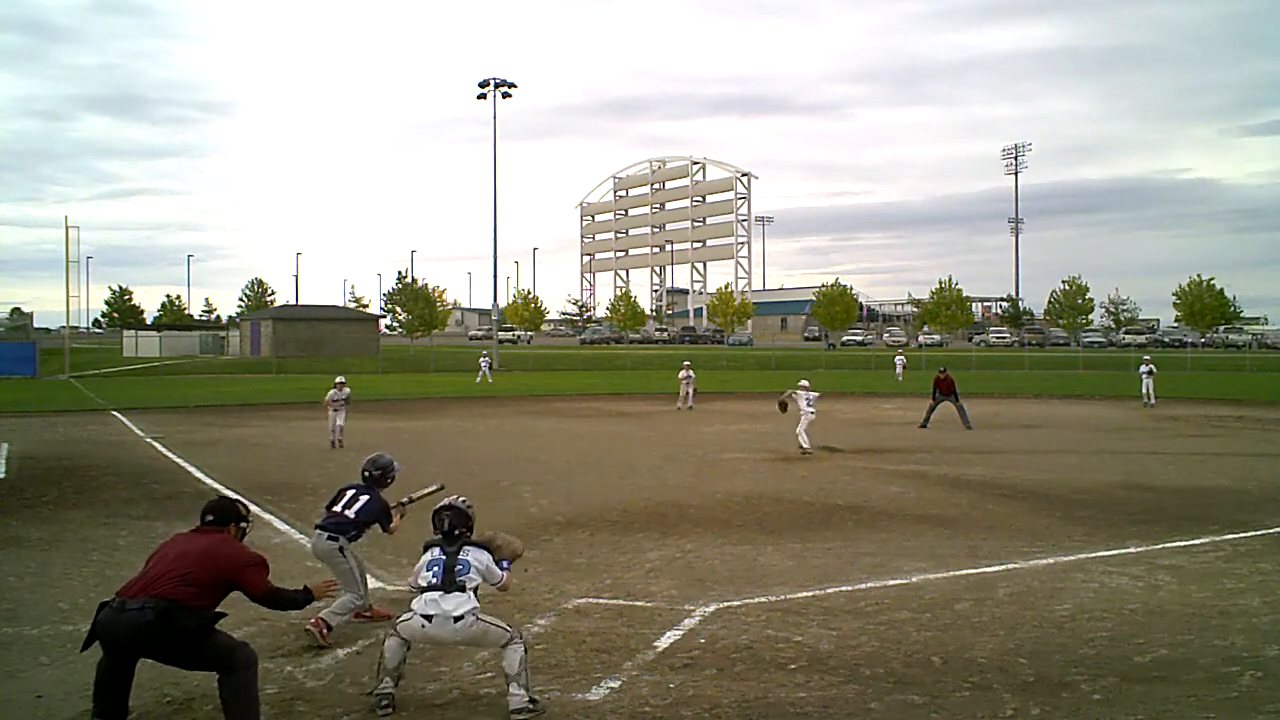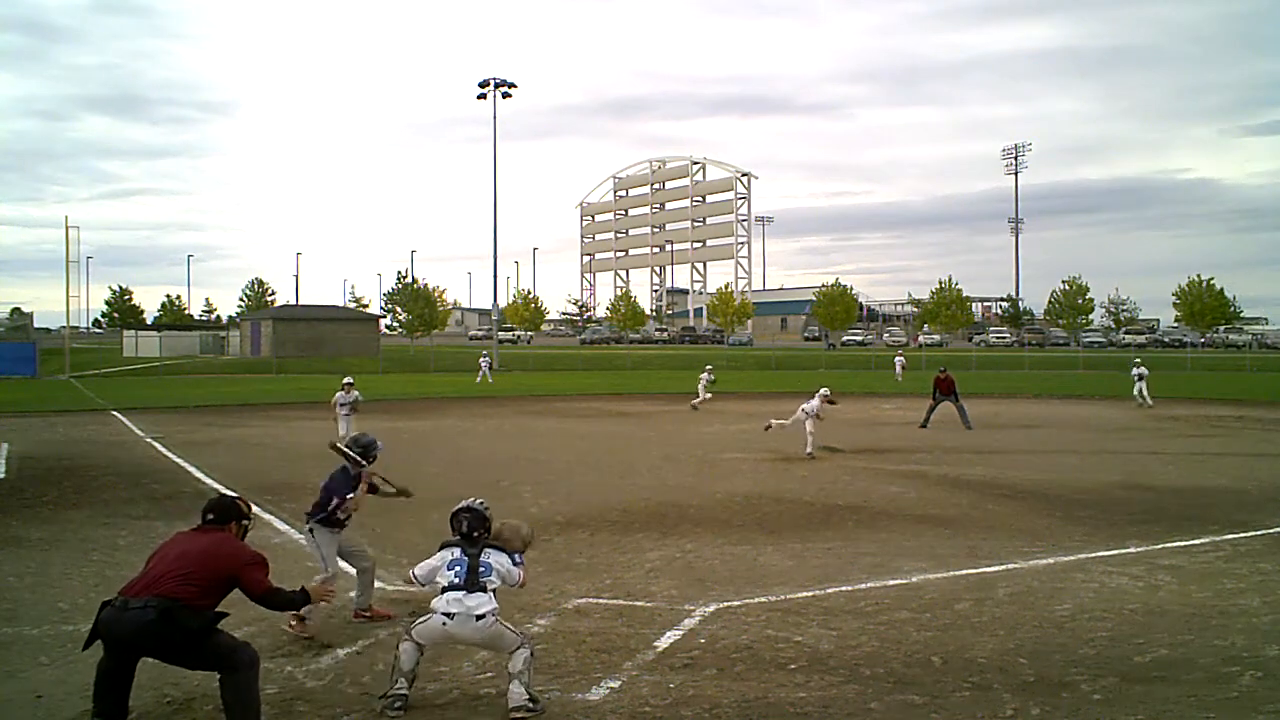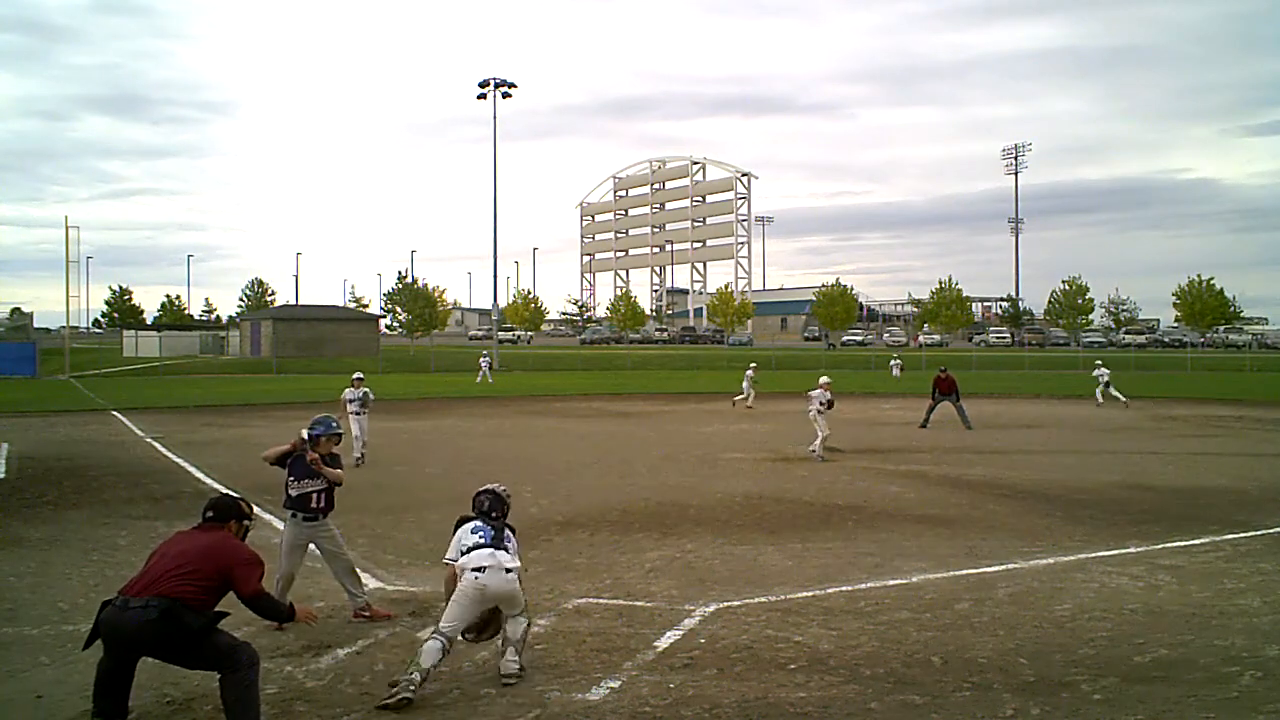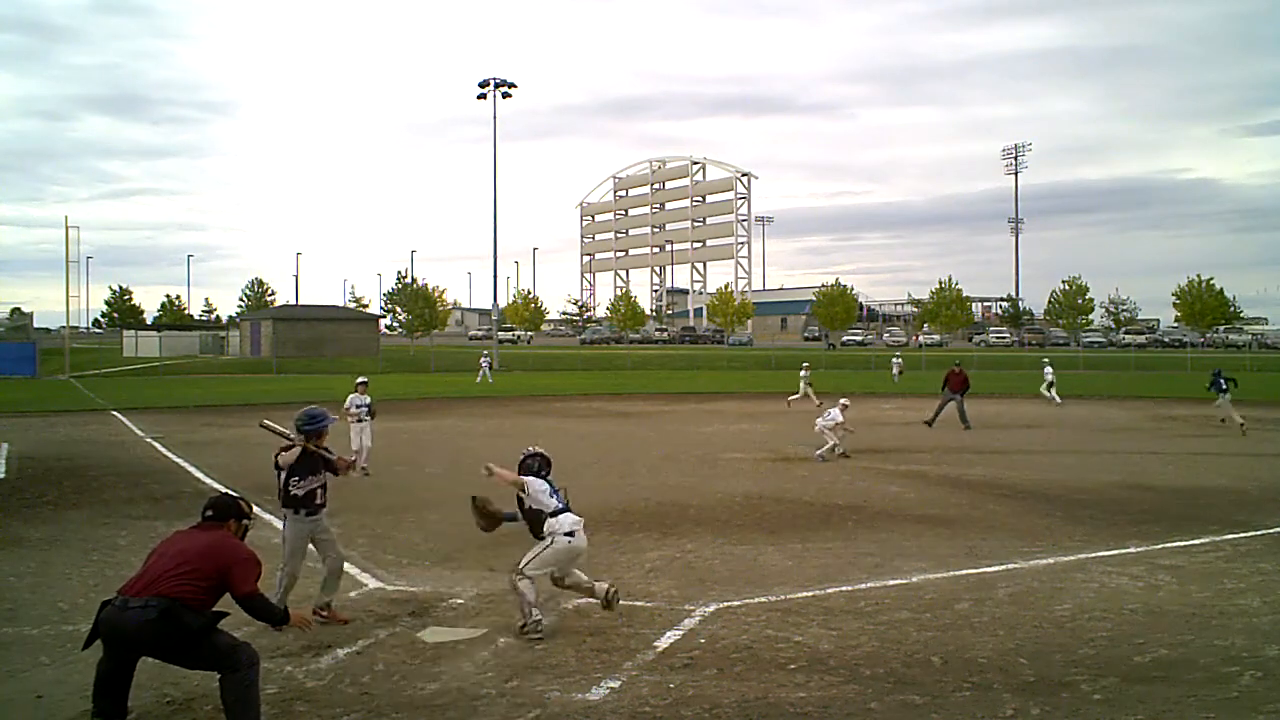
dt=0.5s
person 1, frame 1
left shoulder: (175, 541)
right shoulder: (235, 552)
right elbow: (268, 596)
right wrist: (308, 595)
left hip: (112, 619)
right hip: (153, 624)
left knee: (118, 654)
right knee: (240, 660)
person 1, frame 2
left shoulder: (176, 540)
right shoulder: (236, 551)
right elbow: (267, 596)
right wrist: (305, 596)
left hip: (114, 618)
right hip: (155, 623)
left knee: (119, 654)
right knee: (242, 660)
person 1, frame 3
left shoulder: (176, 539)
right shoulder: (236, 550)
right elbow: (255, 599)
right wrist: (290, 613)
left hip: (114, 617)
right hip: (157, 622)
left knee: (118, 655)
right knee: (241, 660)
person 1, frame 4
left shoulder: (174, 538)
right shoulder: (236, 549)
right elbow: (250, 600)
right wrist: (283, 616)
left hip: (114, 617)
right hip: (158, 622)
left knee: (118, 656)
right knee: (241, 660)
person 2, frame 1
left shoulder: (430, 554)
right shoulder: (480, 554)
left elbow: (414, 584)
right elbow: (504, 585)
right wrist: (506, 562)
left hip: (426, 624)
right hip: (464, 624)
left knee: (397, 634)
right knee: (513, 640)
left ankle: (384, 694)
right ankle: (519, 702)
person 2, frame 2
left shoulder: (445, 554)
right shoulder: (498, 556)
left elbow: (412, 578)
right elbow: (520, 581)
left wrist: (438, 574)
right wrist: (517, 556)
left hip: (445, 622)
right hip: (482, 624)
left knee: (411, 638)
right knee: (521, 646)
left ankle: (397, 697)
right ankle: (520, 700)
person 2, frame 3
left shoulder: (464, 529)
right shoulder: (507, 533)
left elbow: (451, 569)
left wrist: (449, 600)
left hip: (473, 579)
right hip: (506, 579)
left knee: (443, 634)
right knee: (518, 614)
left ankle: (409, 686)
right ankle: (511, 667)
person 2, frame 4
left shoulder: (534, 483)
right shoulder: (544, 486)
left elbow: (514, 479)
right elbow: (539, 516)
left wrist: (494, 469)
left hip: (563, 539)
right hip: (576, 538)
left knee: (522, 574)
right knee: (561, 576)
left ankle: (533, 623)
right ankle: (602, 590)
person 3, frame 1
left shoulder: (349, 488)
right shoulder: (379, 503)
right elbow: (390, 529)
right wrist: (398, 514)
left hip: (319, 538)
right hip: (335, 544)
left knee: (358, 569)
right knee: (355, 594)
left ankle: (363, 609)
right ankle: (321, 623)
person 3, frame 2
left shoulder: (357, 475)
right shoulder: (343, 478)
left elbow: (374, 492)
right elbow: (350, 506)
right wrist: (364, 484)
left hip: (336, 531)
right hip: (320, 530)
left knee: (367, 563)
right knee: (329, 573)
left ankle: (363, 608)
right ankle: (299, 617)
person 3, frame 3
left shoulder: (332, 459)
right shoulder: (294, 457)
left elbow: (340, 479)
right elbow: (266, 456)
left wrist: (320, 467)
right wrist: (291, 447)
left hip: (322, 524)
right hip: (296, 523)
left knee: (344, 565)
right knee: (286, 571)
left ankle: (362, 607)
person 3, frame 4
left shoulder: (322, 453)
right shoulder: (289, 452)
left elbow: (341, 471)
right elbow: (283, 463)
left wrist: (345, 465)
right wrist: (300, 446)
left hip: (318, 517)
right hip: (295, 519)
left knee: (336, 561)
right knee: (290, 570)
left ankle: (322, 607)
